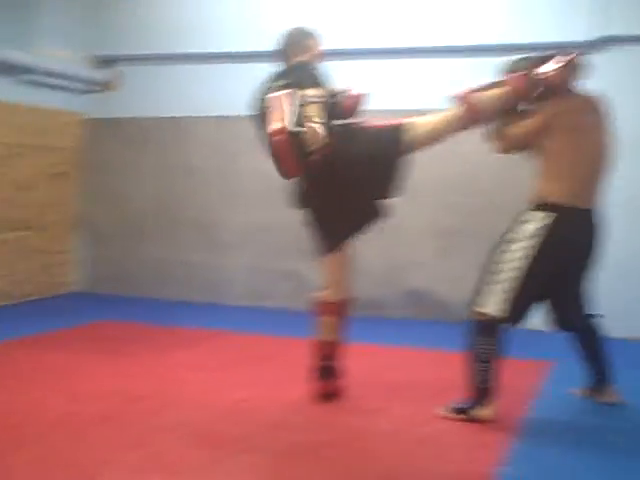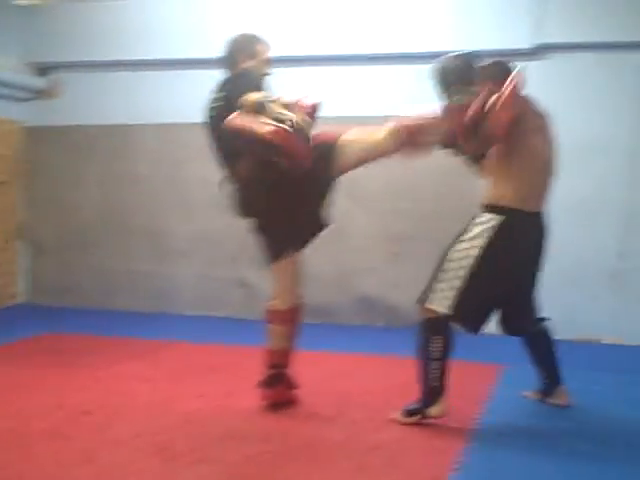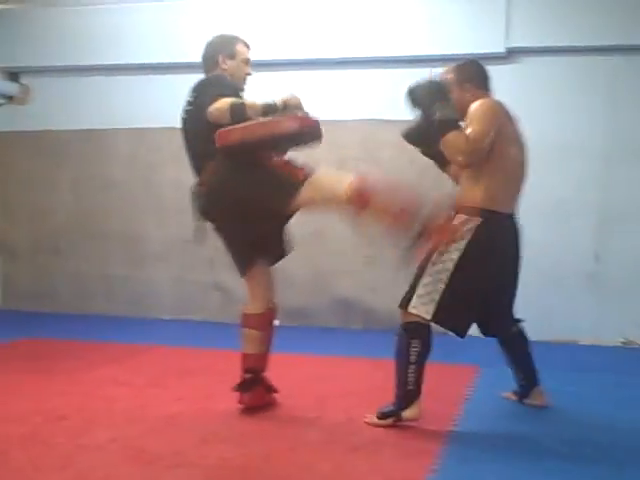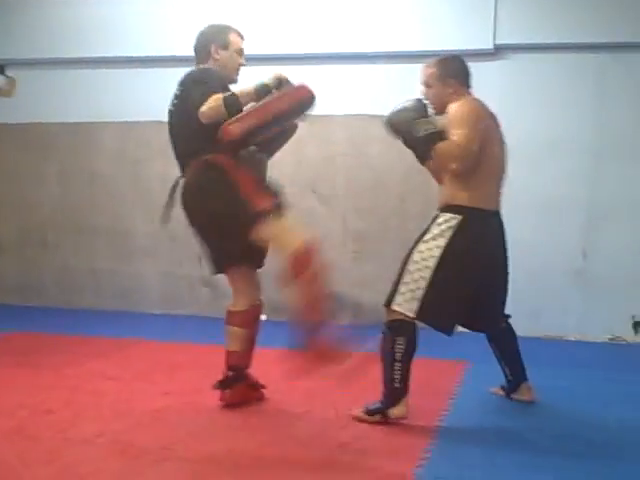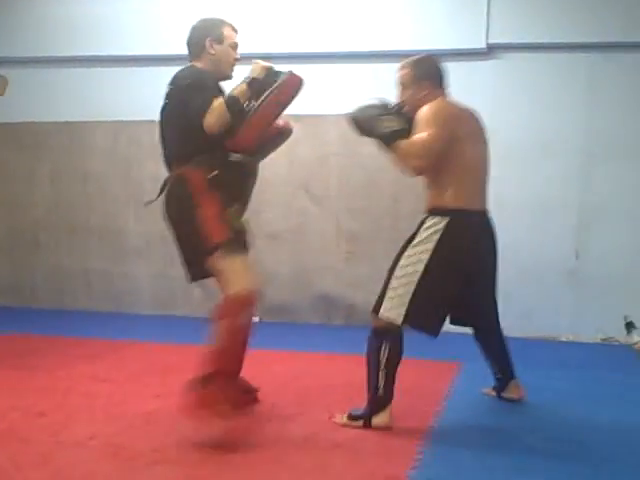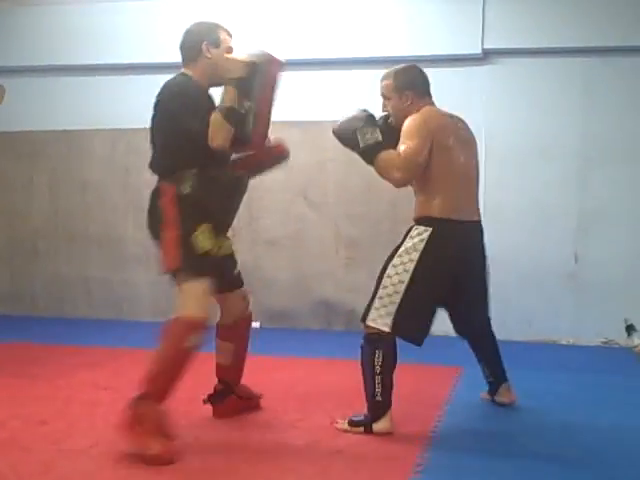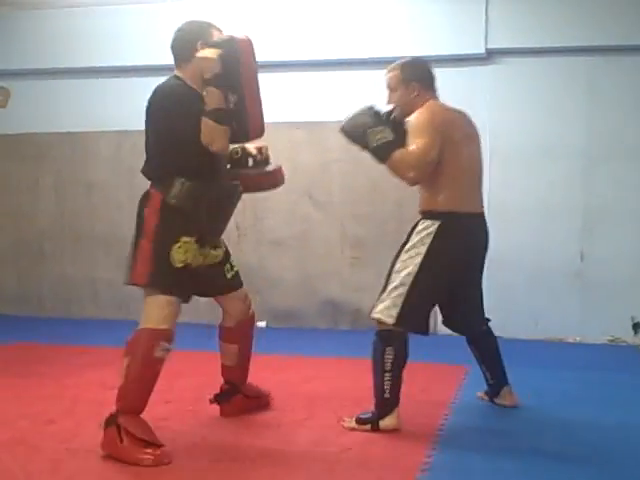
dt=0.1s
person 1, frame 1
left shoulder: (269, 92)
right shoulder: (302, 73)
right elbow: (312, 96)
right wrist: (313, 126)
left hip: (317, 184)
right hip: (340, 155)
left knee: (334, 284)
right knee: (440, 123)
left ankle: (326, 371)
right ankle: (523, 88)
person 1, frame 2
left shoulder: (223, 100)
right shoulder: (240, 80)
right elbow: (253, 101)
left wrist: (290, 114)
right wrist: (285, 114)
left hip: (255, 189)
right hip: (276, 161)
left knee: (286, 292)
right knee: (382, 137)
left ankle: (276, 380)
person 1, frame 3
left shoulder: (198, 104)
right shoulder: (213, 86)
right elbow: (220, 112)
left wrist: (270, 113)
right wrist: (271, 108)
left hip: (223, 197)
right hip: (245, 180)
left knee: (260, 296)
right knee: (344, 187)
left ankle: (252, 382)
right ankle: (415, 227)
person 1, frame 4
left shoulder: (203, 85)
right shoulder: (200, 79)
right elbow: (208, 112)
left wrist: (275, 126)
right wrist: (263, 90)
left hip: (205, 190)
right hip: (221, 179)
left knee: (246, 293)
right knee: (298, 246)
left ankle: (235, 380)
right ankle: (315, 338)
person 1, frame 5
left shoulder: (199, 86)
right shoulder: (193, 80)
left elbow: (223, 139)
right elbow: (211, 123)
right wrist: (250, 85)
left hip: (209, 194)
right hip: (202, 191)
left knee: (238, 291)
right knee: (241, 287)
left ankle: (227, 383)
right ankle: (213, 385)
person 1, frame 6
left shoulder: (196, 95)
right shoulder: (180, 90)
left elbow: (215, 155)
right elbow: (217, 140)
left wrist: (261, 152)
right wrist: (235, 90)
left hip: (203, 212)
right hip: (184, 208)
left knee: (236, 303)
right knee: (195, 309)
left ankle: (229, 391)
right ankle: (143, 414)
person 1, frame 7
left shoulder: (188, 97)
right shoulder: (172, 93)
right elbow: (212, 145)
left wrist: (246, 155)
right wrist: (214, 90)
left hip: (193, 223)
right hip: (170, 219)
left knee: (239, 304)
right knee: (161, 320)
left ankle: (235, 390)
right ankle: (123, 425)
person 2, frame 1
left shoulder: (559, 103)
right shoulder: (588, 108)
left elbow: (506, 142)
left wrist: (513, 103)
left hip: (551, 220)
right hip: (580, 222)
left knee: (488, 309)
right knee: (573, 312)
left ankle: (481, 401)
right ankle: (602, 386)
person 2, frame 2
left shoulder: (513, 102)
right shoulder: (531, 115)
left elbow: (480, 134)
left wrist: (458, 96)
right wrist: (467, 145)
left hip: (500, 224)
right hip: (528, 226)
left knee: (435, 307)
right knee: (523, 315)
left ankle: (431, 402)
right ankle: (553, 388)
person 2, frame 3
left shoulder: (485, 109)
right shoulder: (499, 119)
left elbow: (465, 155)
left wrist: (438, 117)
right wrist: (433, 148)
left hip: (478, 226)
right hip: (502, 229)
left knee: (415, 312)
right knee: (501, 317)
left ankle: (406, 404)
right ankle: (531, 388)
person 2, frame 4
left shoulder: (464, 109)
right shoulder: (484, 116)
left elbow: (458, 161)
left wrist: (424, 131)
right wrist: (422, 142)
left hip: (459, 224)
right hip: (488, 226)
left knee: (400, 310)
right knee: (490, 314)
left ankle: (392, 403)
right ankle: (518, 384)
person 2, frame 5
left shoulder: (435, 112)
right shoulder: (467, 117)
left elbow: (417, 162)
left wrist: (389, 130)
right wrist: (400, 134)
left hip: (447, 227)
right hip: (477, 227)
left knee: (387, 315)
right knee: (480, 312)
left ankle: (377, 409)
right ankle: (508, 383)
person 2, frame 6
left shoulder: (420, 122)
right shoulder: (459, 126)
left elbow: (401, 174)
left wrist: (368, 141)
right wrist: (388, 141)
left hip: (435, 235)
right hip: (469, 234)
left knee: (379, 324)
right knee: (473, 319)
left ankle: (378, 416)
right ankle: (500, 387)
person 2, frame 7
left shoulder: (427, 116)
right shoulder: (462, 120)
left elbow: (414, 171)
left wrist: (378, 139)
right wrist: (396, 136)
left hip: (442, 229)
right hip: (473, 229)
left knee: (388, 318)
right knee: (470, 318)
left ankle: (385, 413)
right ankle: (500, 389)
